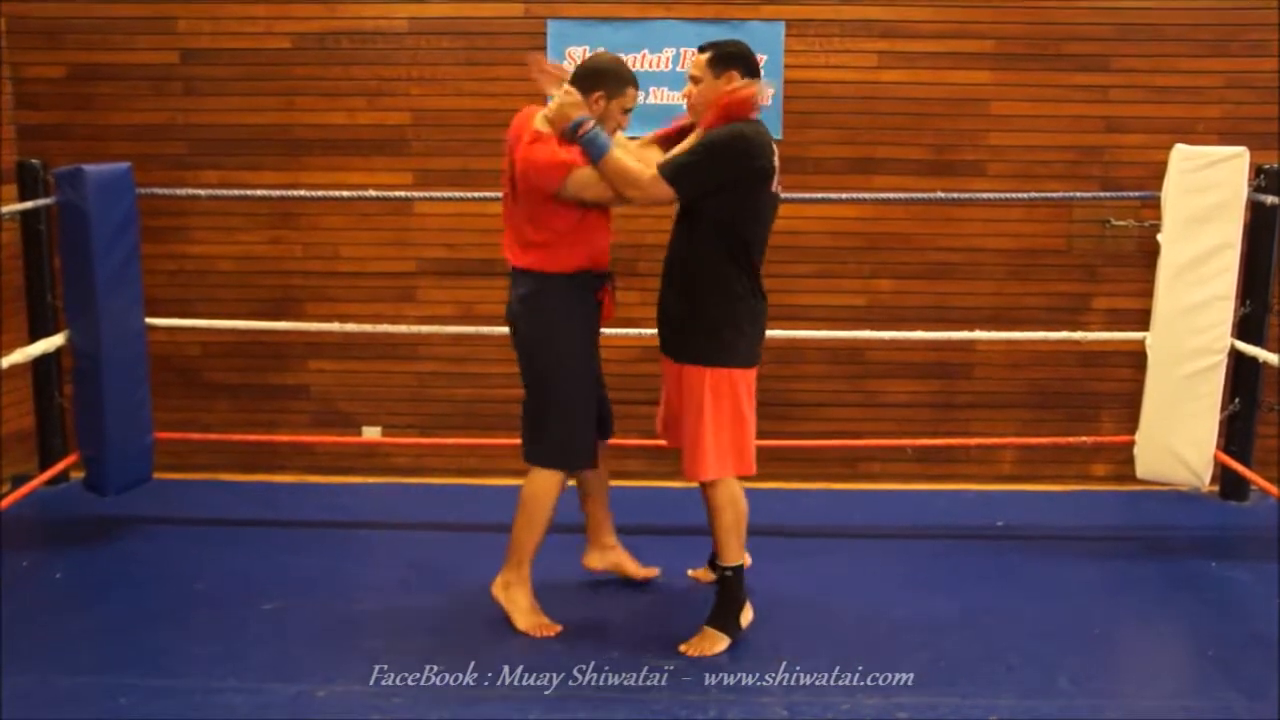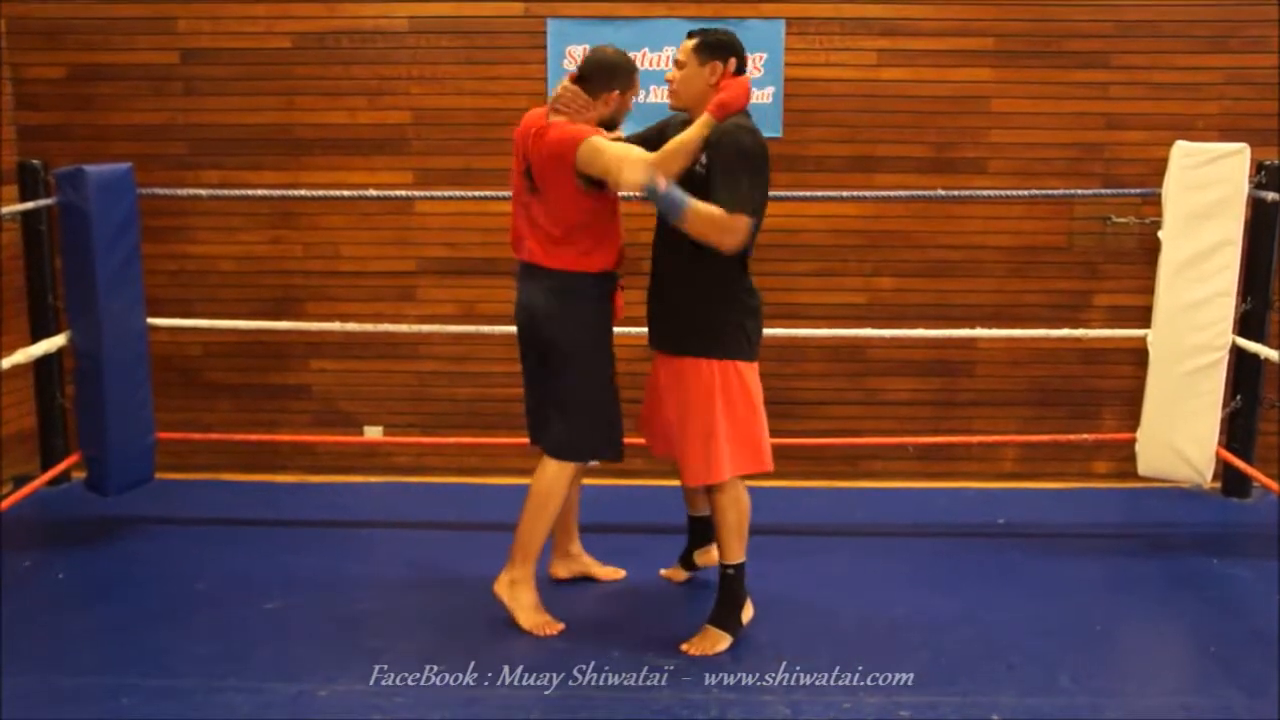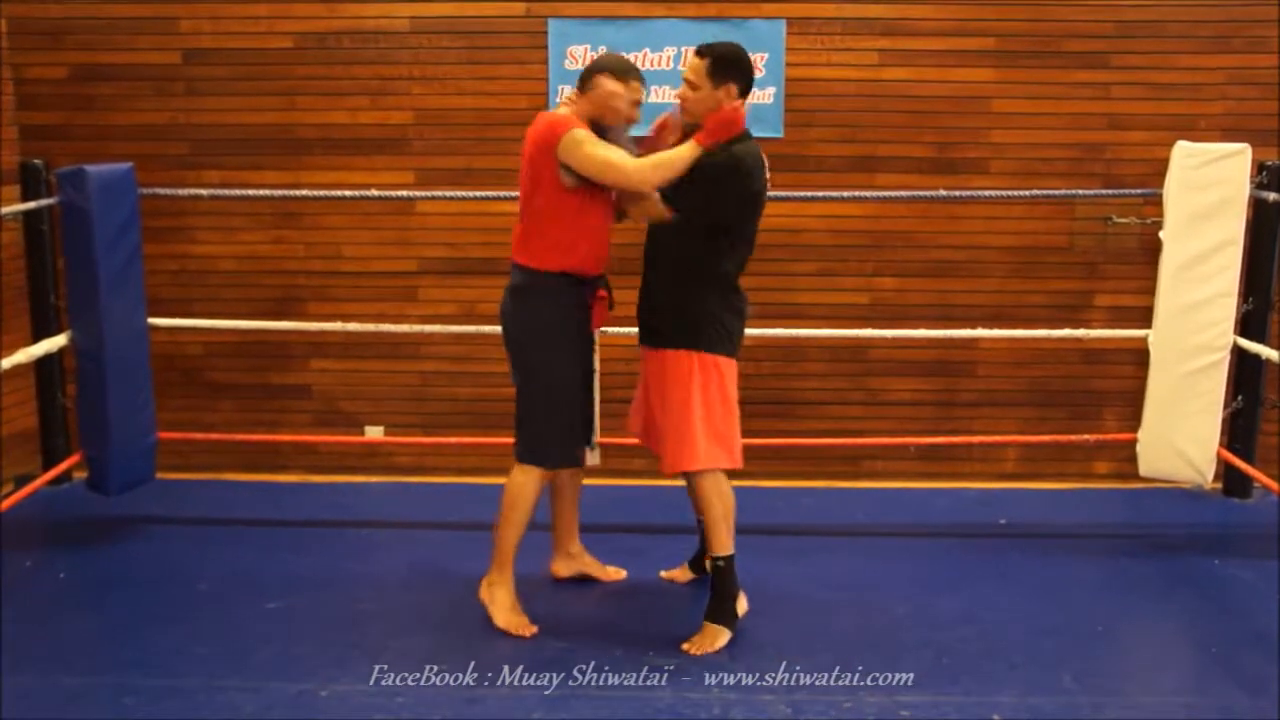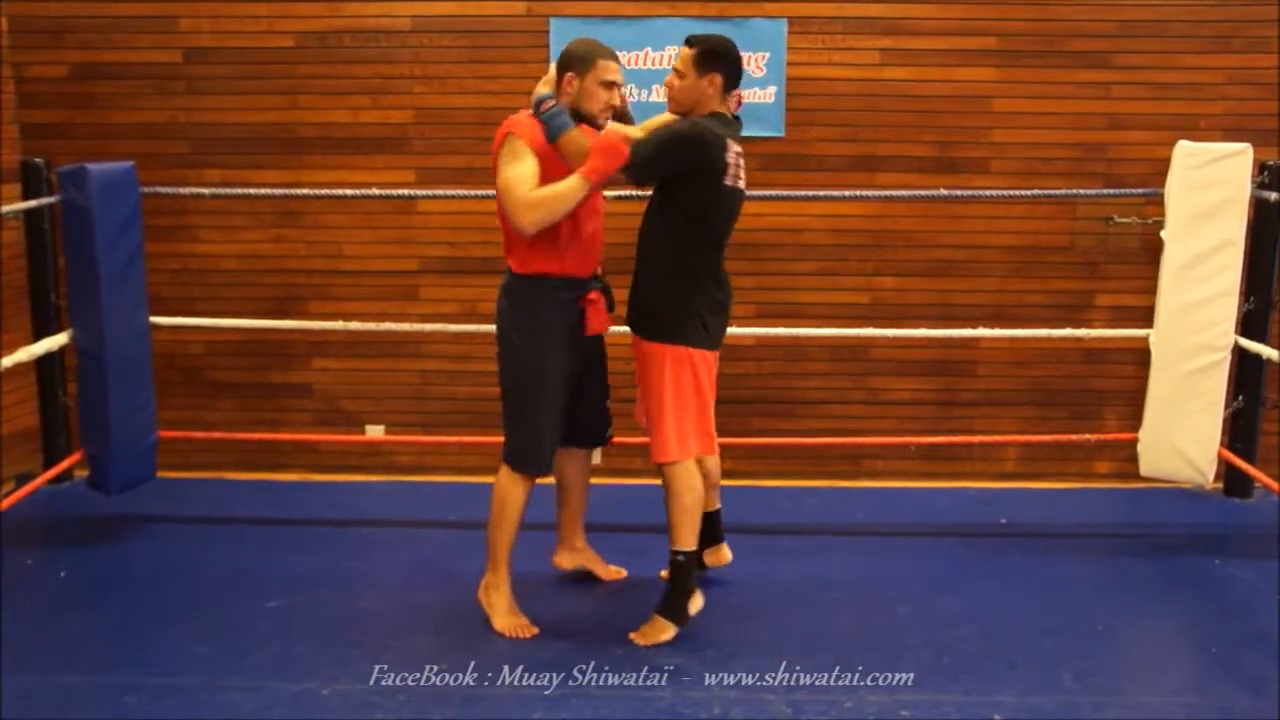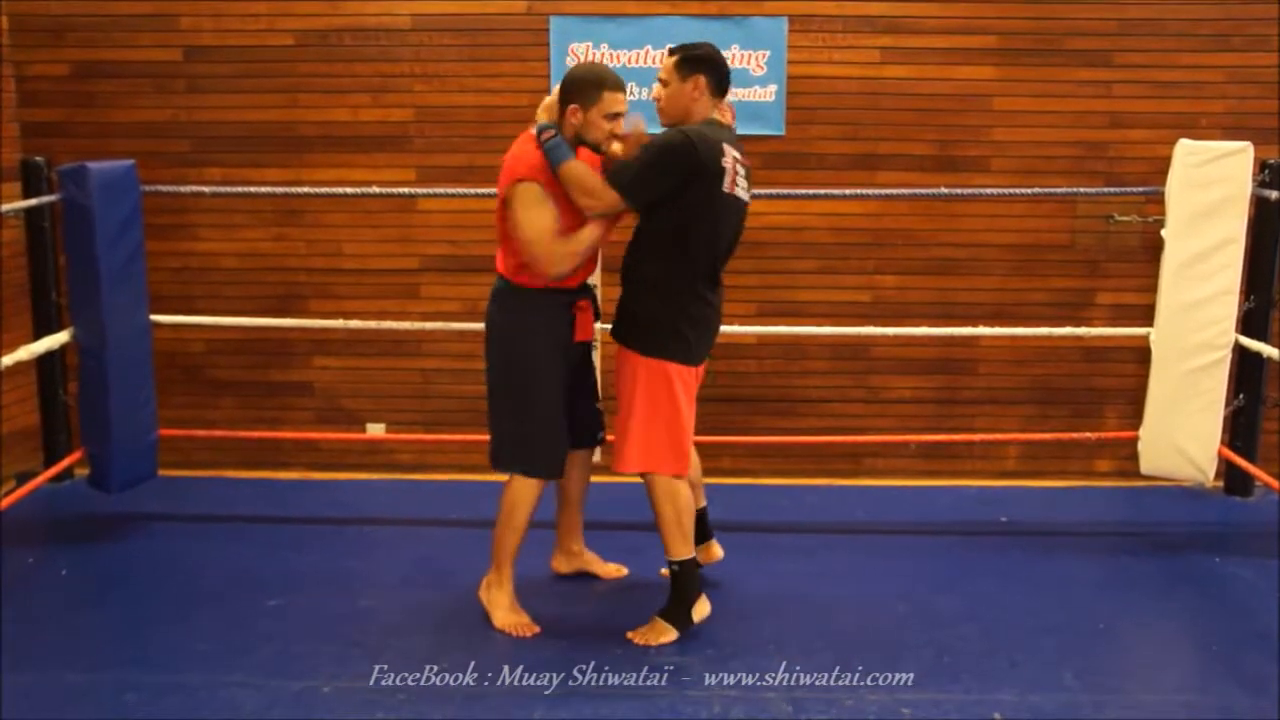
dt=0.3s
person 1, frame 1
left shoulder: (740, 142)
right shoulder: (717, 140)
left elbow: (643, 188)
right elbow: (647, 162)
left wrist: (583, 125)
left hip: (722, 330)
right hip: (696, 322)
left knee: (719, 464)
right knee: (702, 454)
left ankle: (732, 605)
right ankle: (727, 552)
person 1, frame 2
left shoulder: (738, 141)
right shoulder: (679, 128)
left elbow: (728, 235)
left hip: (717, 329)
right hip: (676, 325)
left knee: (721, 463)
right knee: (684, 447)
left ankle: (733, 603)
right ankle: (701, 545)
person 1, frame 3
left shoulder: (734, 164)
right shoulder: (698, 142)
left hip: (701, 326)
right hip: (671, 322)
left knee: (702, 458)
right knee: (683, 448)
left ankle: (728, 599)
right ankle: (711, 553)
person 1, frame 4
left shoulder: (696, 140)
right shoulder: (716, 133)
right elbow: (640, 142)
left hip: (680, 316)
right hip: (678, 309)
left knee: (678, 449)
right knee: (693, 439)
left ankle: (681, 592)
right ankle: (712, 543)
person 1, frame 5
left shoulder: (686, 144)
right shoulder: (720, 147)
left elbow: (594, 199)
right elbow: (640, 193)
left wrist: (551, 134)
left hip: (665, 324)
right hip: (680, 316)
left knee: (658, 461)
right knee: (673, 447)
left ankle: (687, 598)
right ankle: (700, 541)
person 2, frame 1
left shoulder: (532, 120)
right shoulder: (557, 161)
left hip: (548, 294)
right hip: (558, 303)
left knee: (588, 427)
right knee: (558, 451)
left ankle: (603, 544)
right ankle: (516, 580)
person 2, frame 2
left shoulder: (536, 124)
right shoulder: (579, 142)
right elbow: (649, 173)
right wrist: (714, 114)
left hip: (541, 291)
right hip: (573, 299)
left knee: (566, 433)
right knee: (567, 444)
left ankle: (566, 552)
right ankle: (516, 577)
person 2, frame 3
left shoulder: (572, 131)
right shoulder: (565, 130)
left elbow: (630, 177)
right elbow: (640, 178)
right wrist: (706, 135)
left hip: (564, 296)
right hip: (542, 299)
left knee: (570, 435)
right knee: (540, 447)
left ankle: (569, 551)
right ankle: (498, 582)
person 2, frame 4
left shoulder: (582, 134)
right shoulder: (521, 135)
right elbow: (528, 217)
right wrist: (593, 168)
left hip: (579, 301)
right hip: (536, 304)
left knee: (580, 433)
right knee: (527, 452)
left ankle: (572, 546)
right ankle: (495, 582)
person 2, frame 5
left shoulder: (573, 147)
right shoulder: (529, 169)
right elbow: (552, 262)
right wrist: (604, 223)
left hip: (563, 313)
right hip: (528, 313)
left knee: (580, 437)
right knee: (533, 458)
left ankle: (570, 549)
right ankle: (497, 582)
